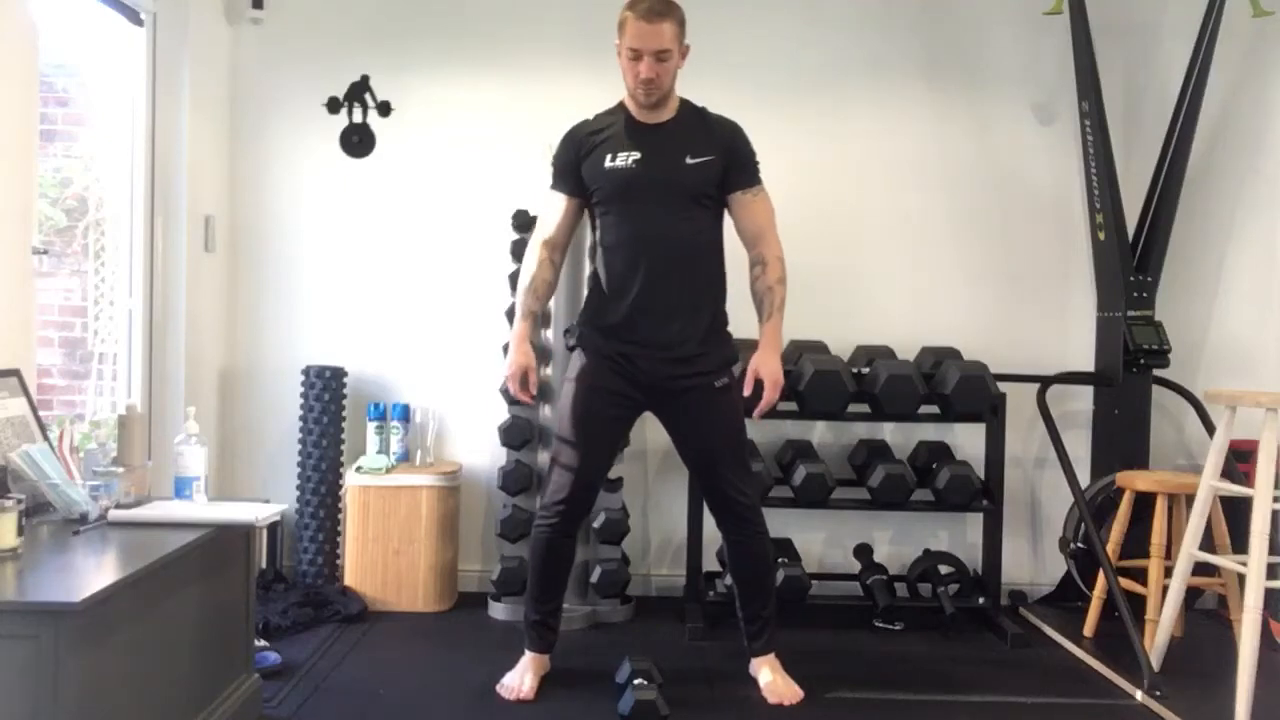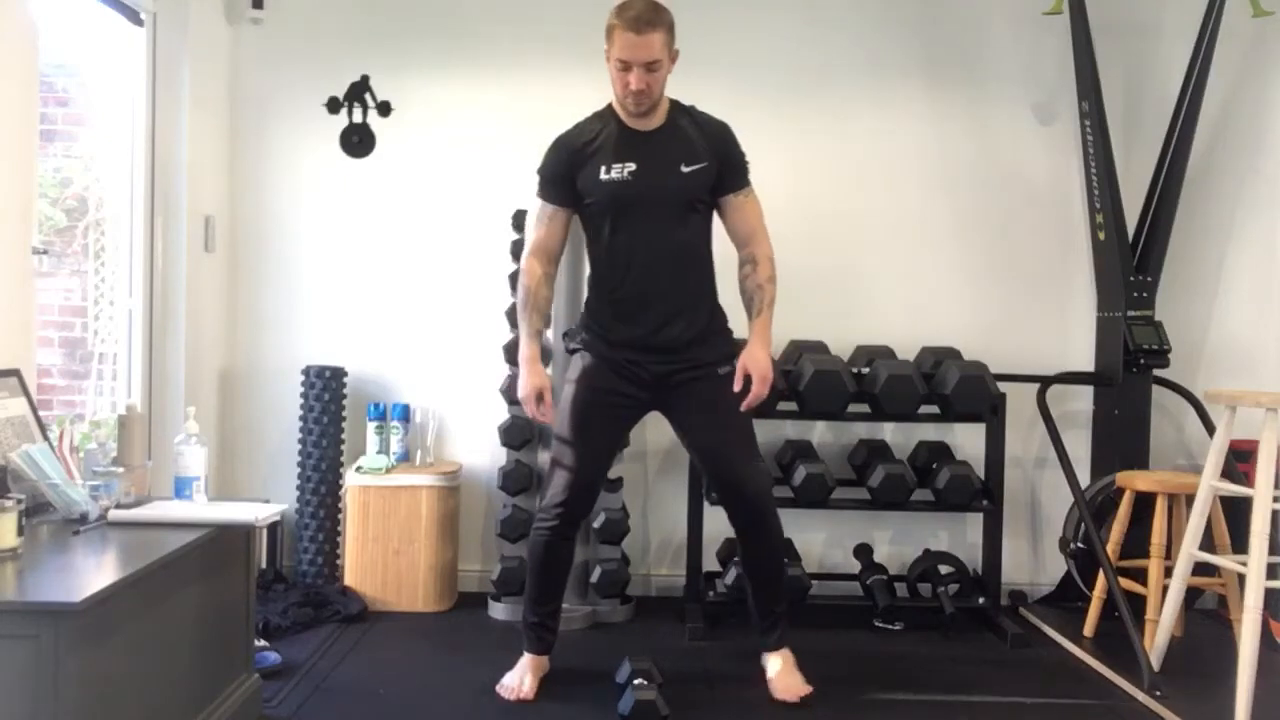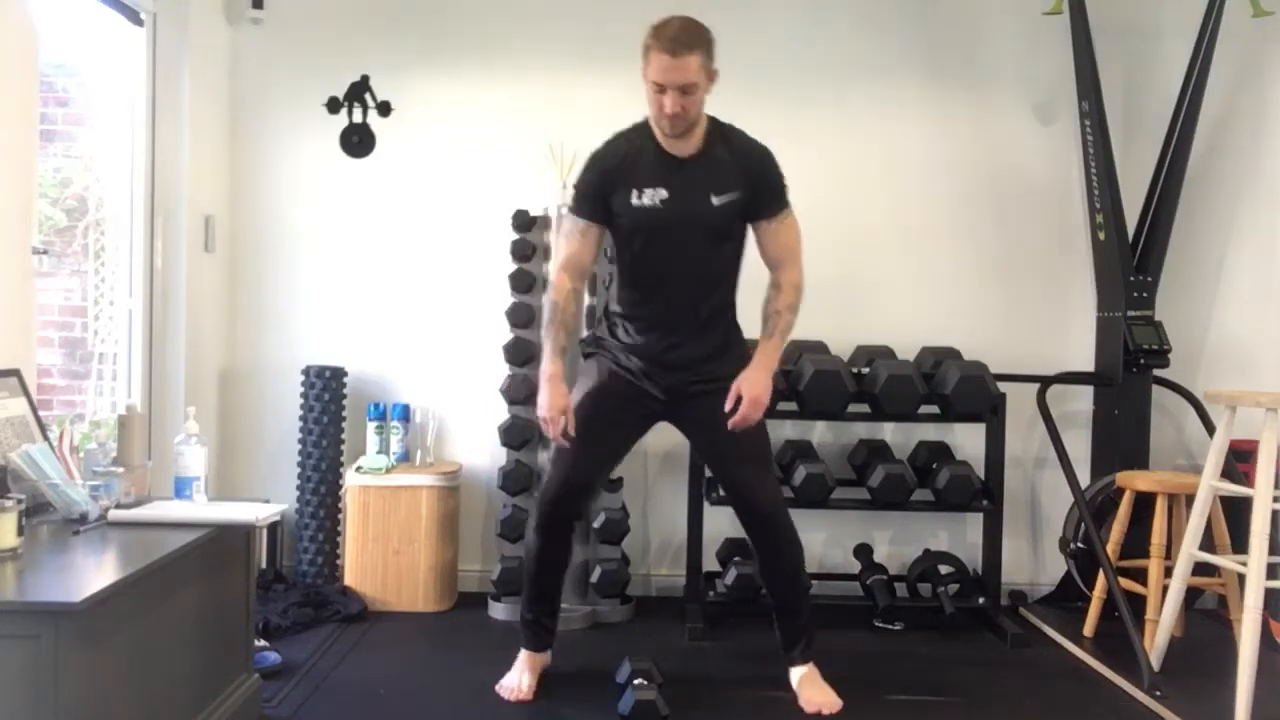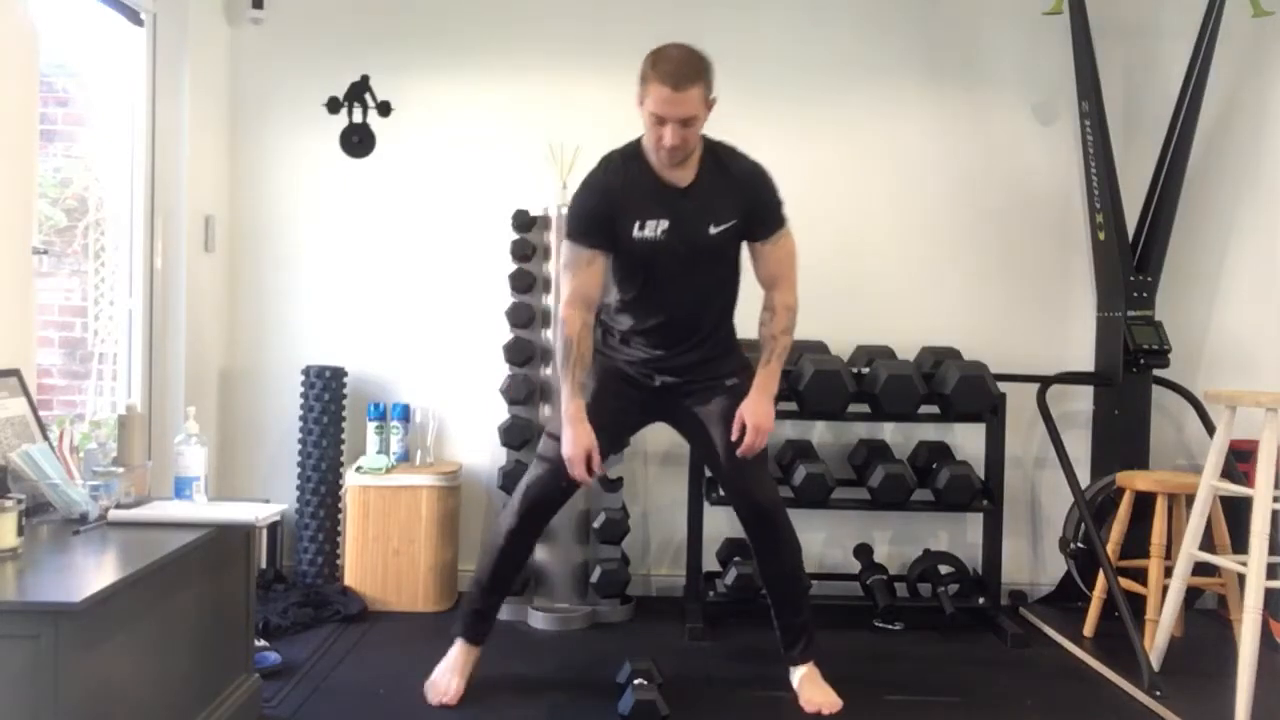
dt=0.2s
person 1, frame 1
left shoulder: (719, 138)
right shoulder: (586, 141)
left elbow: (763, 247)
right elbow: (548, 244)
left wrist: (771, 340)
right wrist: (521, 336)
left hip: (699, 361)
right hip: (605, 357)
left knee: (737, 508)
right knee: (561, 505)
left ankle: (762, 654)
right ankle: (536, 652)
person 1, frame 2
left shoulder: (711, 140)
right shoulder: (575, 148)
left elbow: (753, 246)
right elbow: (540, 258)
left wrist: (760, 338)
right wrist: (528, 355)
left hip: (700, 357)
right hip: (606, 358)
left knee: (751, 495)
right knee: (561, 507)
left ankle: (775, 647)
right ankle: (535, 652)
person 1, frame 3
left shoulder: (749, 162)
right shoulder: (612, 163)
left elbow: (787, 271)
right elbow: (568, 274)
left wrist: (763, 364)
right wrist: (552, 375)
left hip: (716, 370)
right hip: (622, 363)
left knee: (764, 509)
right knee: (557, 497)
left ankle: (802, 663)
right ankle: (534, 649)
person 1, frame 4
left shoulder: (745, 182)
right shoulder: (606, 187)
left elbow: (781, 290)
right elbow: (576, 306)
left wrist: (764, 389)
right wrist: (573, 414)
left hip: (711, 370)
right hip: (619, 365)
left knee: (762, 506)
right knee: (536, 496)
left ankle: (801, 661)
right ankle: (468, 643)
